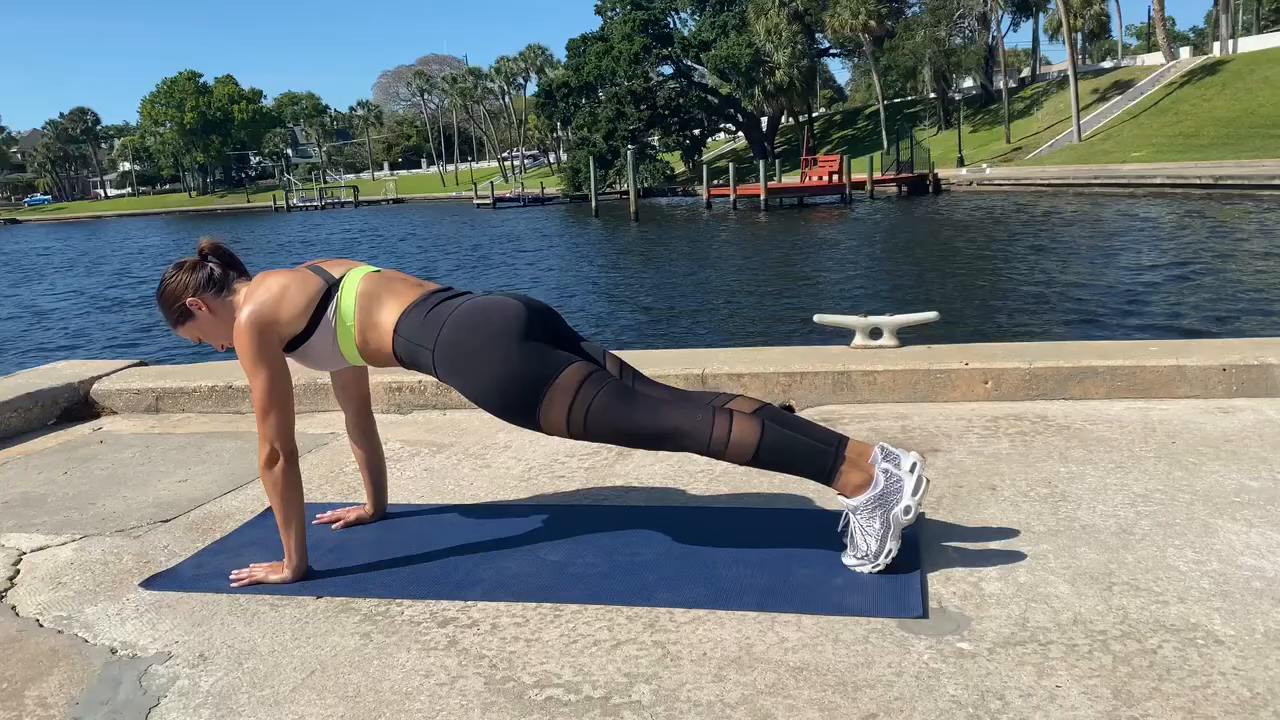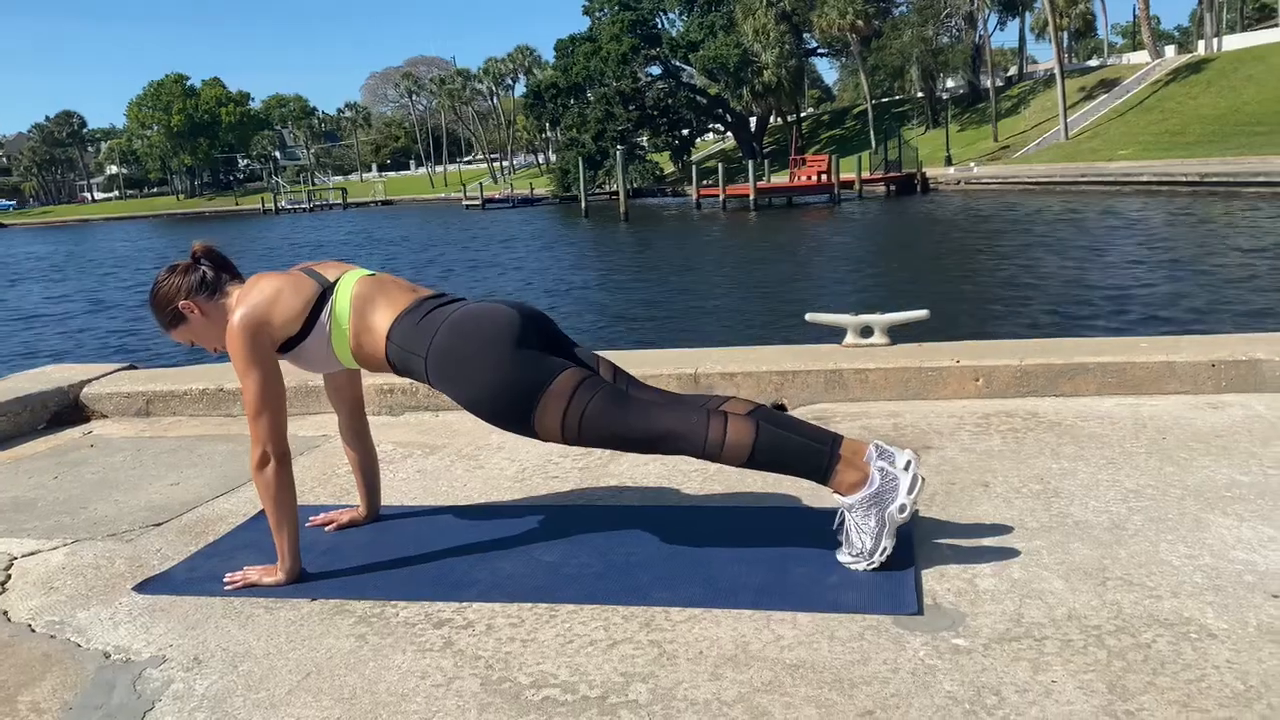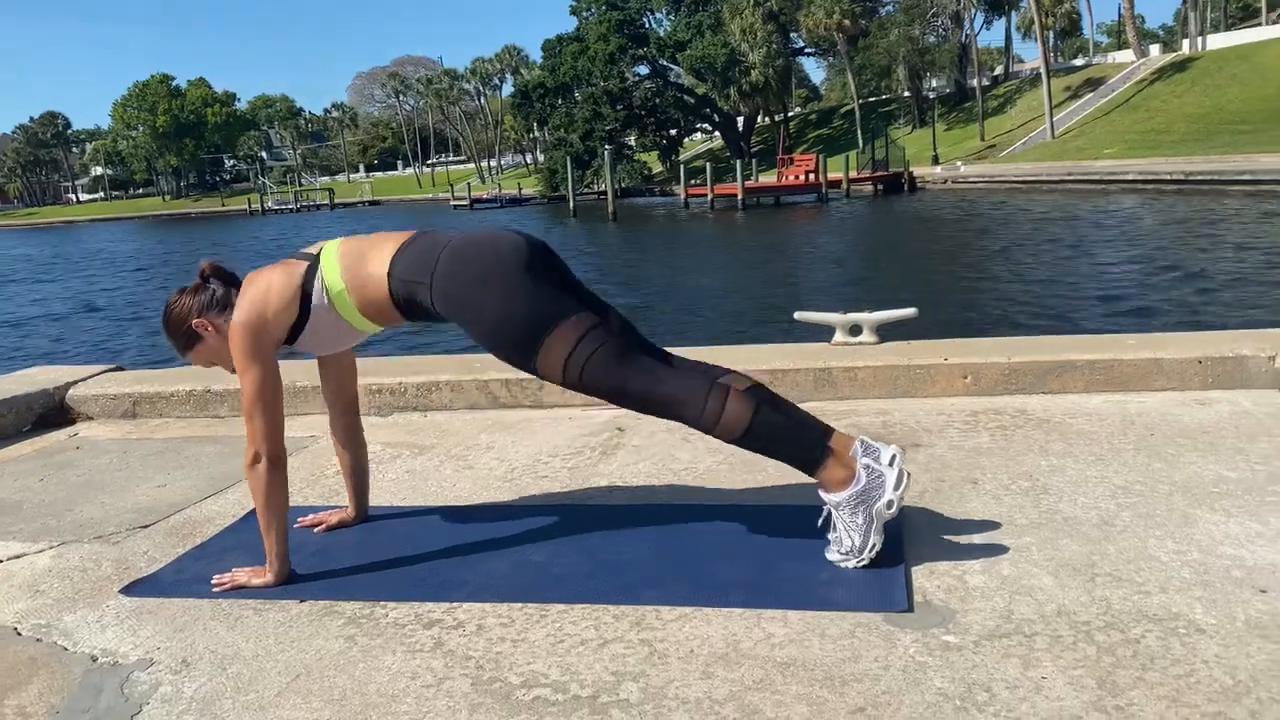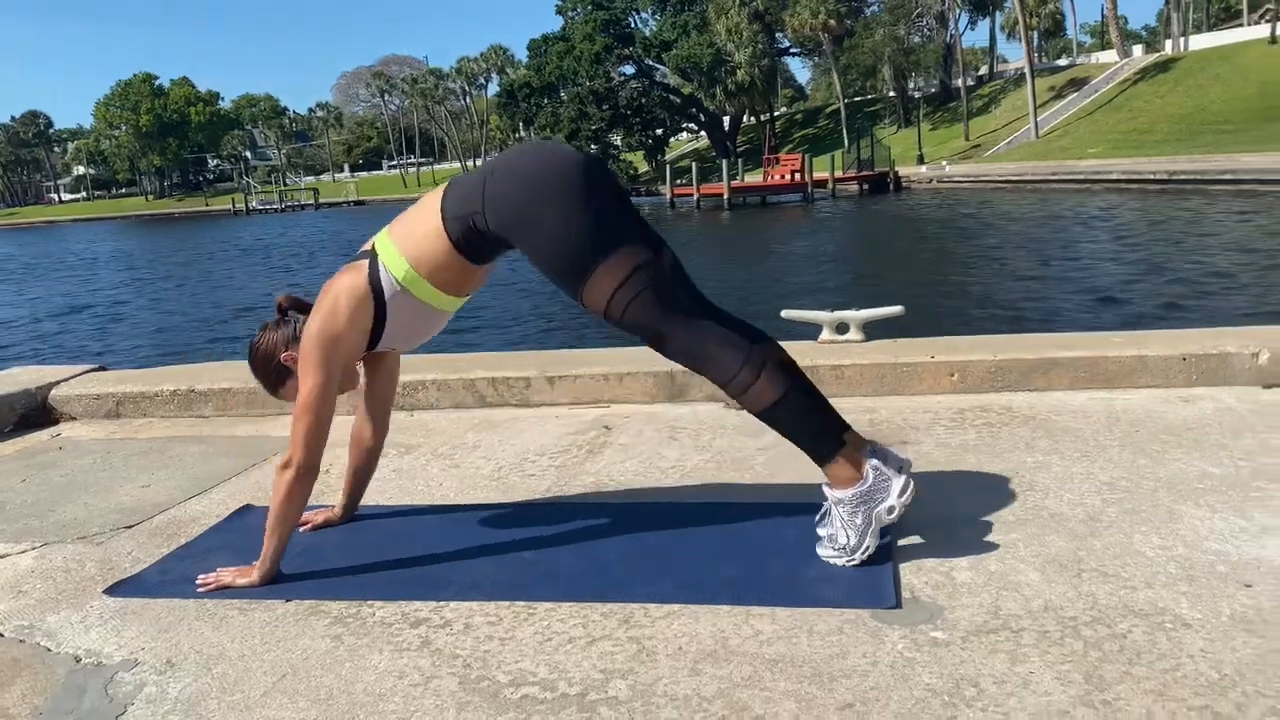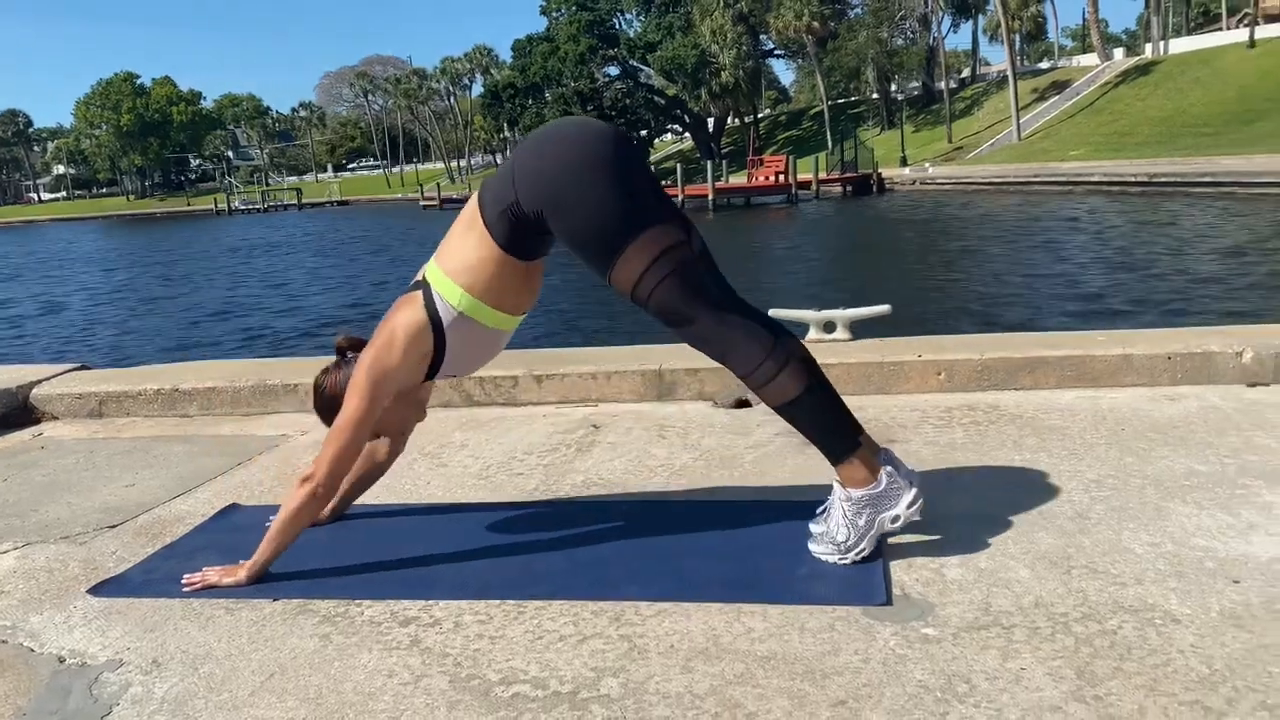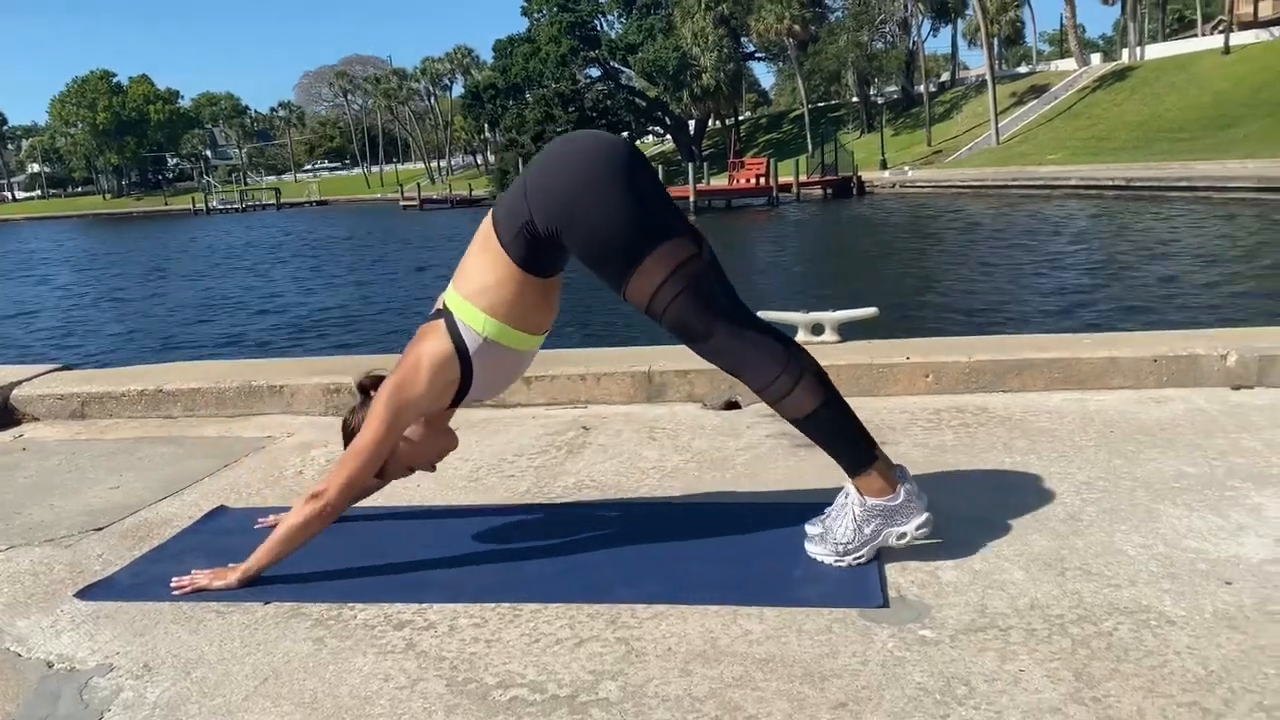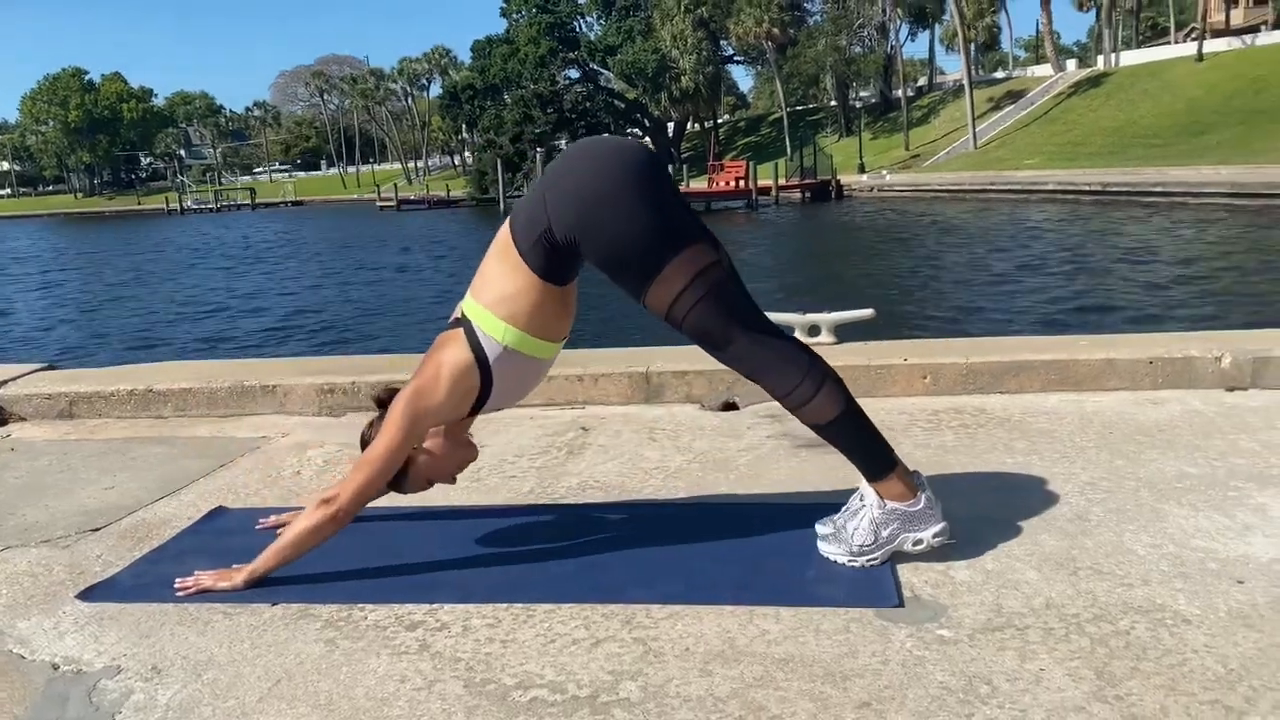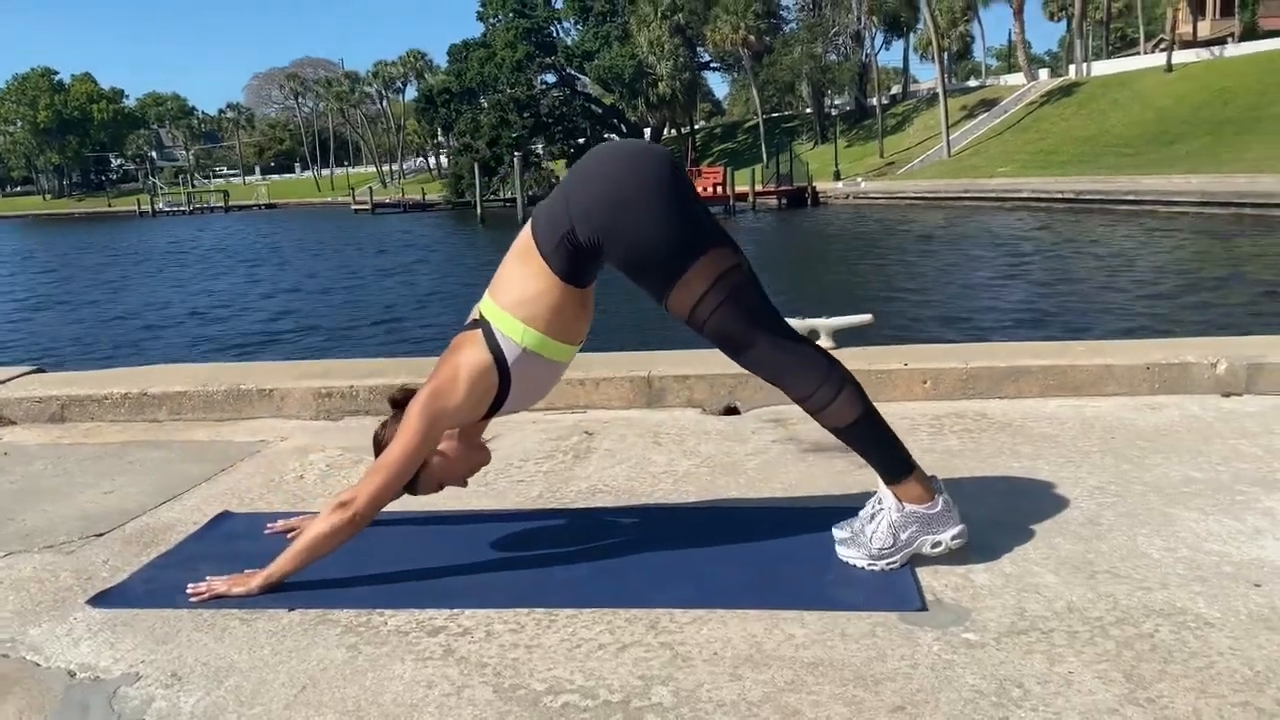
dt=0.3s
person 1, frame 1
left shoulder: (253, 316)
right shoulder: (306, 286)
left elbow: (277, 451)
right elbow: (356, 409)
left wrist: (292, 560)
right wrist: (375, 503)
left hip: (477, 349)
right hip: (499, 317)
left knee: (652, 418)
right knee: (659, 402)
left ankle: (861, 472)
right ankle: (866, 464)
person 1, frame 2
left shoulder: (246, 318)
right shoulder: (297, 290)
left elbow: (269, 452)
right elbow: (350, 411)
left wrist: (286, 564)
right wrist: (368, 505)
left hip: (471, 357)
right hip: (496, 325)
left knee: (647, 423)
right knee: (652, 405)
left ankle: (858, 470)
right ankle: (856, 462)
person 1, frame 3
left shoulder: (250, 319)
right shoulder: (297, 303)
left elbow: (265, 456)
right elbow: (343, 412)
left wrist: (275, 561)
right wrist: (357, 504)
left hip: (474, 277)
right hip: (493, 257)
left knee: (643, 380)
right knee: (653, 367)
left ankle: (847, 468)
right ankle: (848, 457)
person 1, frame 4
left shoulder: (329, 327)
right shoulder: (363, 314)
left elbow: (298, 461)
right elbow: (373, 419)
left wrist: (263, 567)
right wrist: (346, 507)
left hip: (532, 192)
right hip: (543, 179)
left knee: (680, 328)
right knee: (691, 319)
left ankle: (853, 473)
right ankle: (854, 453)
person 1, frame 5
left shoulder: (388, 361)
right shoulder: (406, 352)
left elbow: (318, 477)
right elbow: (379, 454)
left wrist: (251, 567)
right wrist: (330, 509)
left hip: (563, 170)
right hip: (573, 165)
left knee: (709, 319)
right knee: (717, 313)
left ankle: (867, 478)
right ankle: (863, 467)
person 1, frame 6
left shoulder: (414, 391)
right shoulder: (427, 377)
left elbow: (328, 492)
right elbow: (358, 484)
left wrist: (241, 573)
right wrist: (311, 513)
left hip: (576, 187)
right hip: (585, 177)
left knee: (721, 332)
right knee: (724, 325)
left ankle: (882, 490)
right ankle: (871, 479)
person 1, frame 7
left shoulder: (431, 398)
right shoulder: (446, 384)
left elbow: (341, 502)
left wrist: (246, 573)
right wrist: (316, 513)
left hip: (593, 194)
right hip: (600, 185)
left knee: (739, 338)
right knee: (741, 334)
left ankle: (901, 499)
right ankle: (887, 486)
person 1, frame 8
left shoulder: (448, 400)
right shoulder: (461, 385)
left elbow: (360, 504)
left wrist: (260, 579)
right wrist: (330, 517)
left hip: (615, 200)
right hip: (620, 188)
left knee: (760, 341)
right knee: (759, 339)
left ankle: (918, 501)
right ankle: (903, 490)
